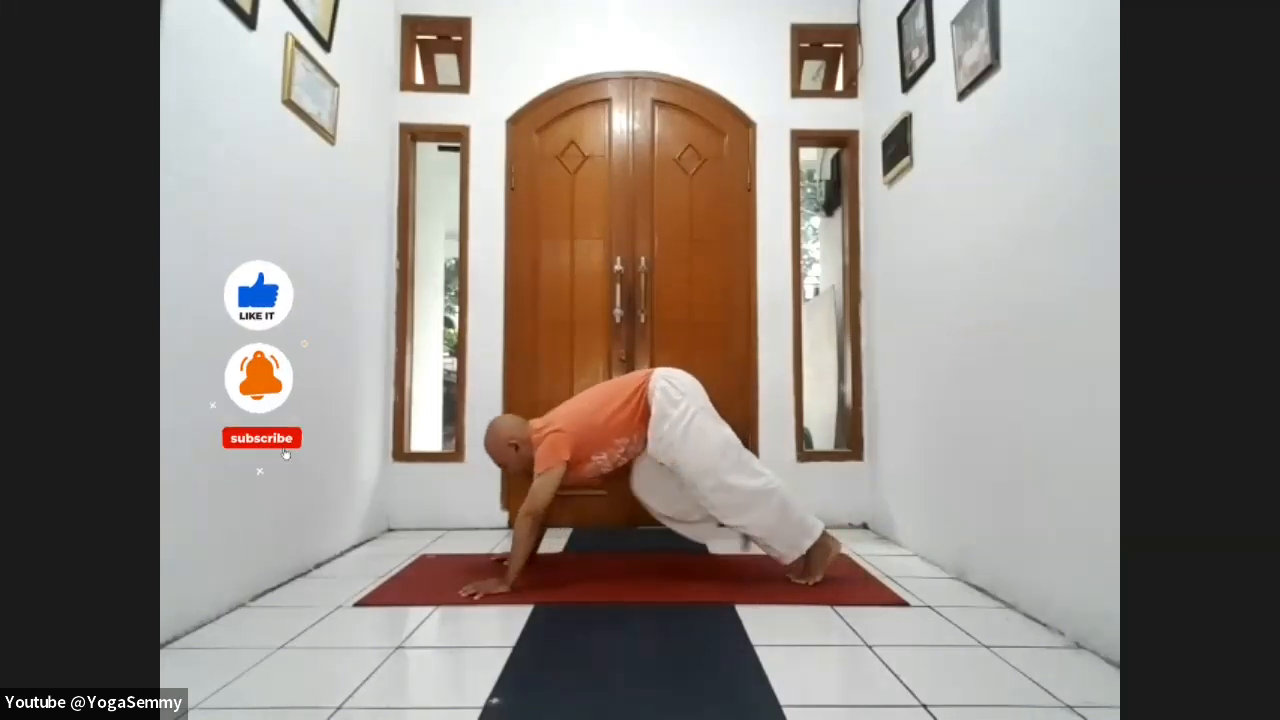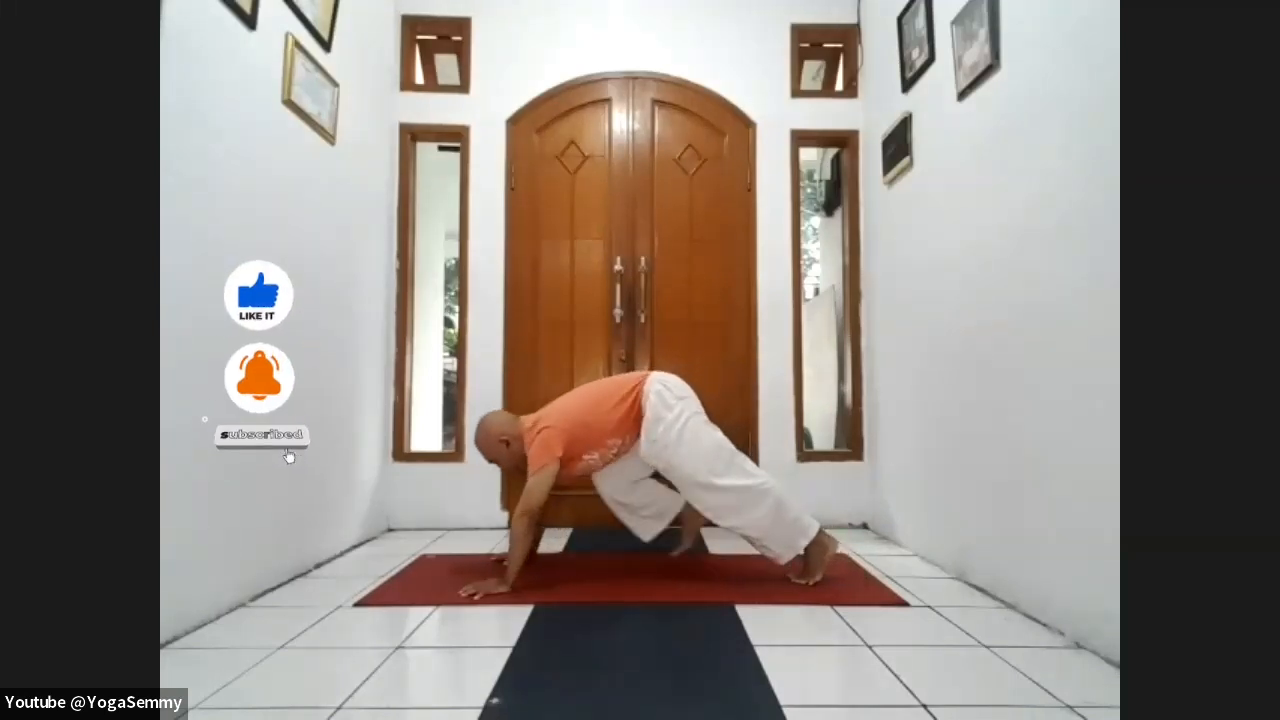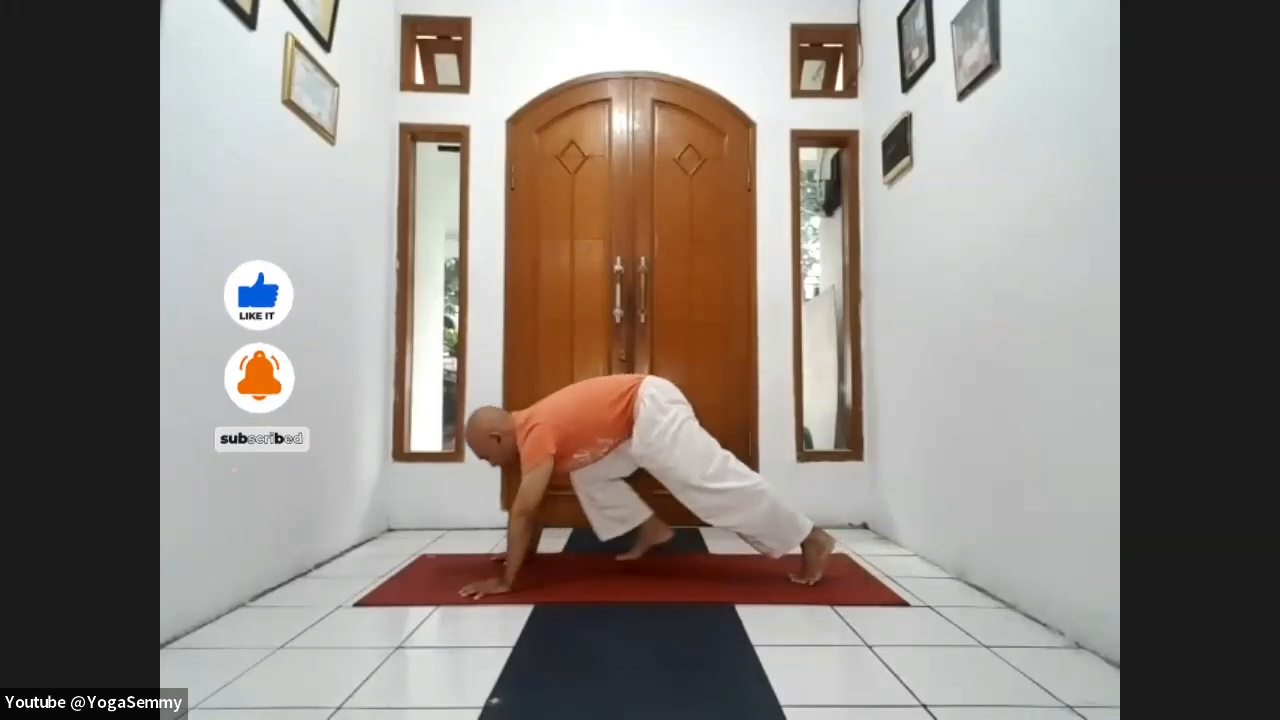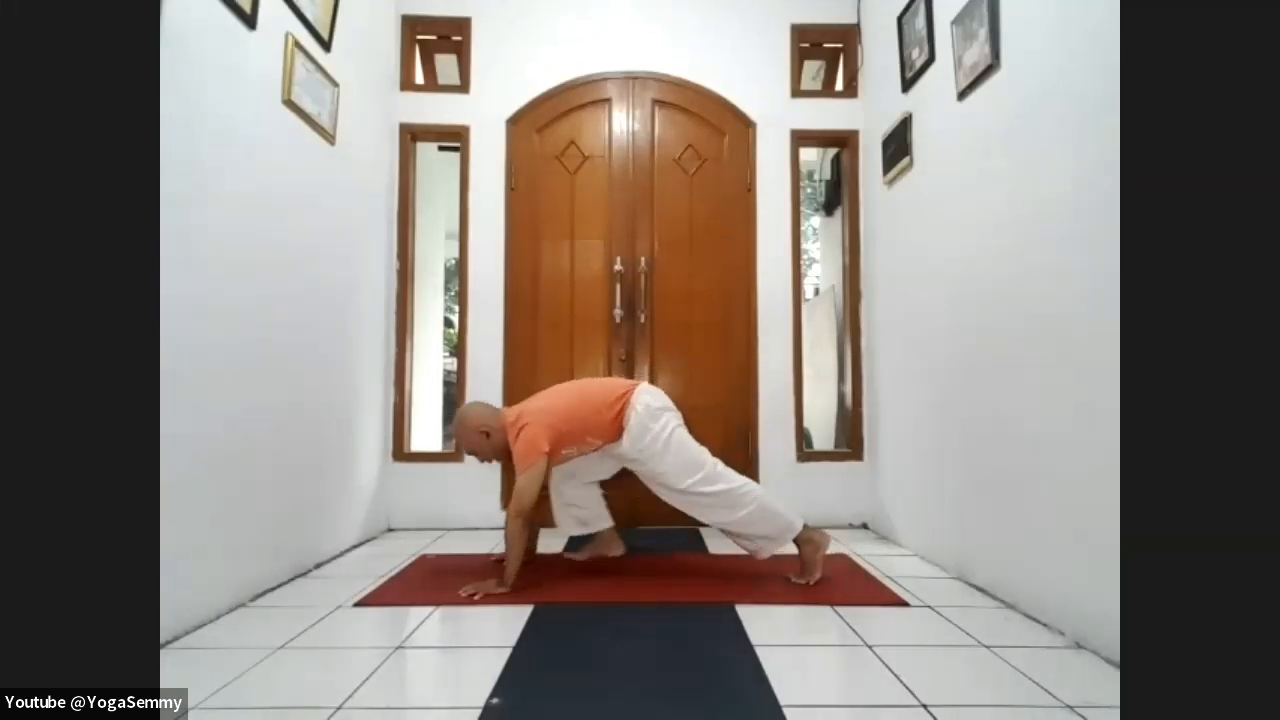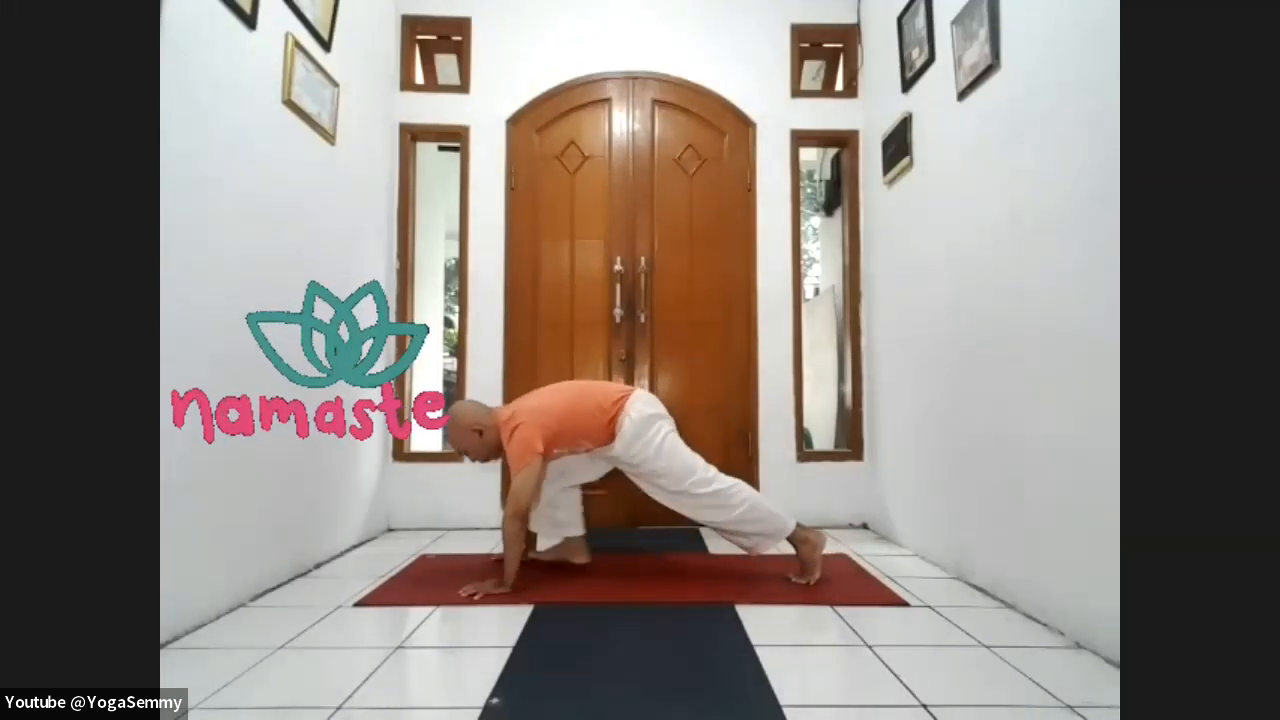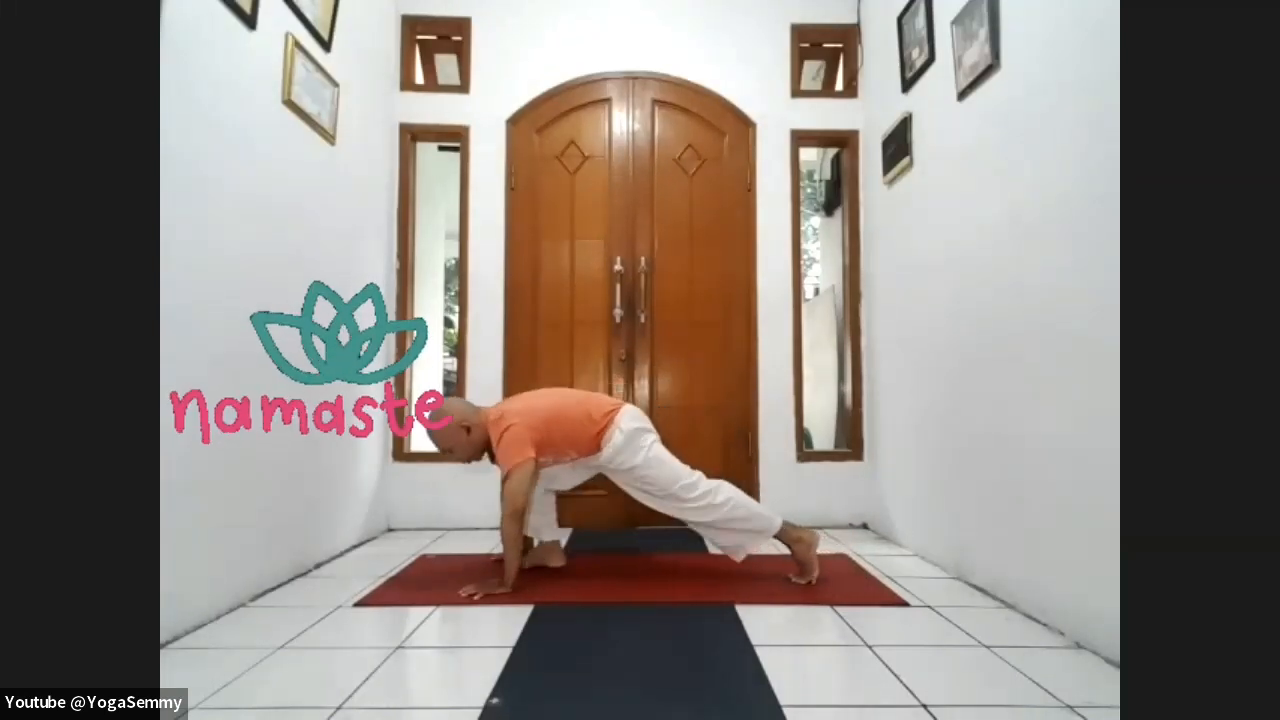
dt=0.3s
person 1, frame 1
left shoulder: (551, 441)
right shoulder: (547, 436)
left elbow: (530, 513)
right elbow: (538, 511)
left wrist: (506, 579)
right wrist: (525, 555)
left hip: (667, 399)
right hip: (662, 400)
left knee: (727, 479)
right knee: (650, 487)
left ankle: (816, 543)
person 1, frame 2
left shoulder: (542, 437)
right shoulder: (537, 430)
left elbow: (526, 512)
right elbow: (534, 509)
left wrist: (505, 579)
right wrist: (523, 554)
left hip: (660, 404)
right hip: (652, 405)
left knee: (721, 480)
right knee: (612, 481)
left ankle: (814, 542)
right ankle: (689, 515)
person 1, frame 3
left shoulder: (534, 434)
right shoulder: (529, 428)
left elbow: (522, 511)
right elbow: (530, 508)
left wrist: (505, 580)
right wrist: (525, 552)
left hip: (651, 408)
right hip: (638, 413)
left knee: (713, 481)
right knee: (588, 475)
left ankle: (810, 539)
right ankle: (651, 529)
person 1, frame 4
left shoulder: (526, 431)
right shoulder: (519, 421)
left elbow: (519, 511)
right elbow: (525, 505)
left wrist: (505, 580)
right wrist: (523, 550)
left hip: (640, 416)
right hip: (626, 417)
left knee: (705, 485)
right knee: (566, 473)
left ankle: (806, 538)
right ankle: (607, 540)
person 1, frame 5
left shoulder: (519, 430)
right shoulder: (512, 419)
left elbow: (515, 511)
right elbow: (526, 497)
left wrist: (504, 581)
right wrist: (516, 551)
left hip: (633, 422)
right hip: (612, 427)
left knee: (701, 487)
right knee: (554, 473)
left ankle: (803, 538)
right ankle: (572, 545)
person 1, frame 6
left shoulder: (509, 431)
right shoulder: (498, 420)
left elbow: (513, 511)
right elbow: (518, 497)
left wrist: (505, 581)
right wrist: (517, 551)
left hip: (619, 436)
right hip: (597, 437)
left knee: (690, 492)
right knee: (536, 476)
left ankle: (796, 538)
right ankle: (549, 548)
